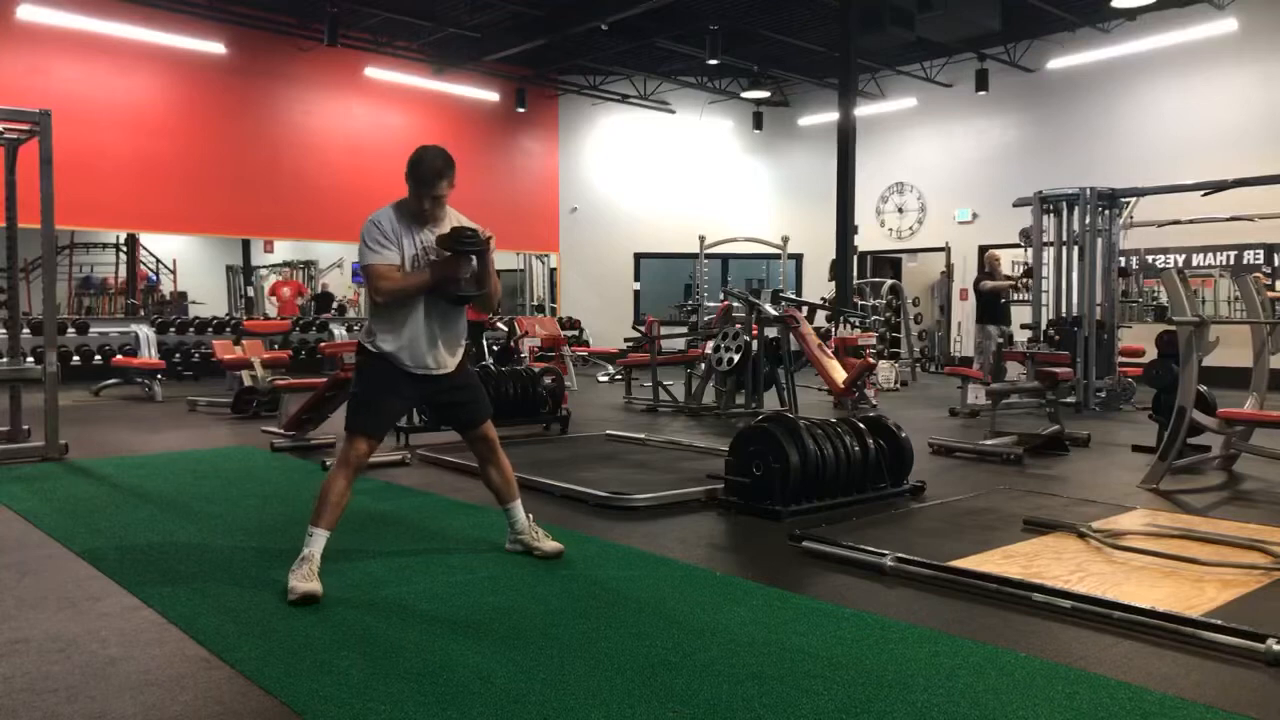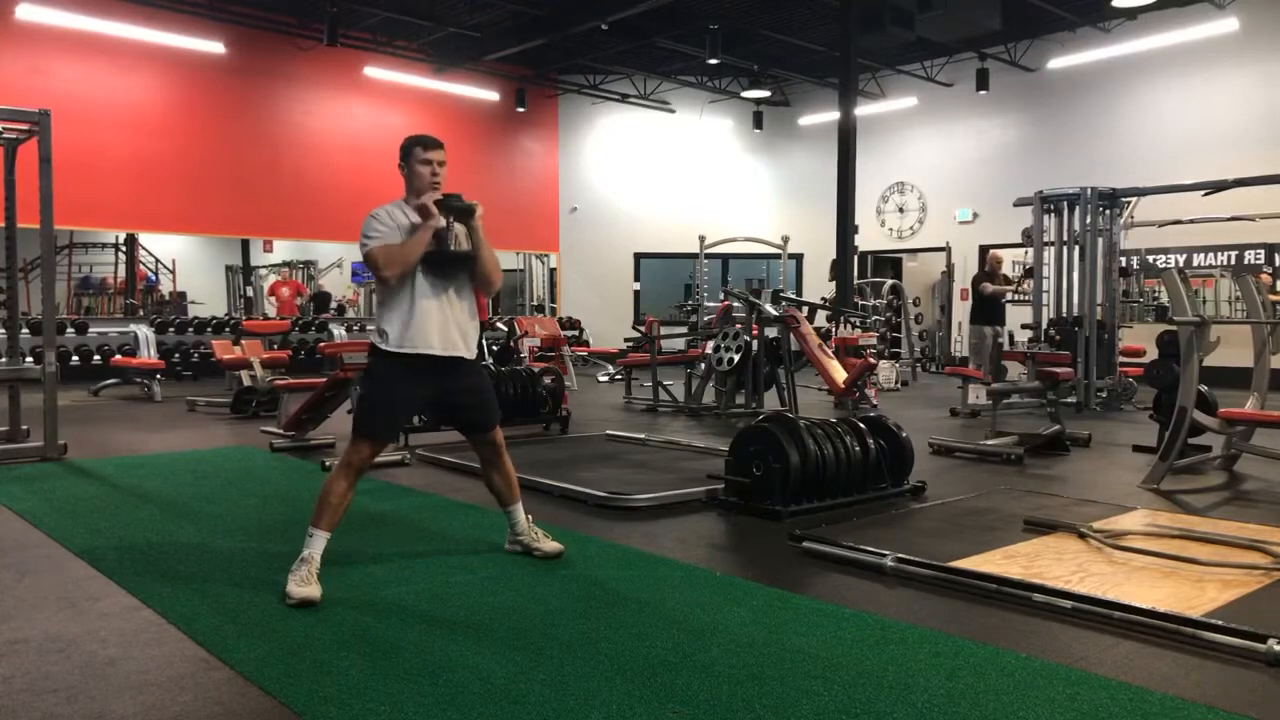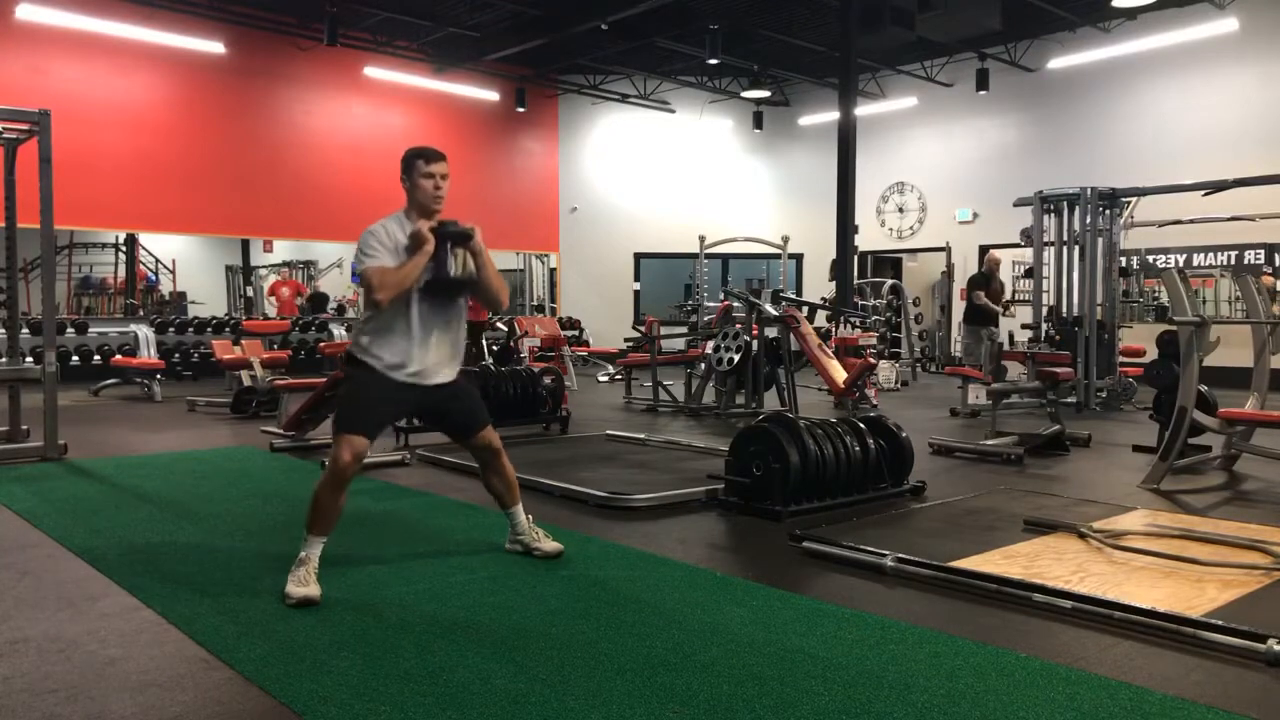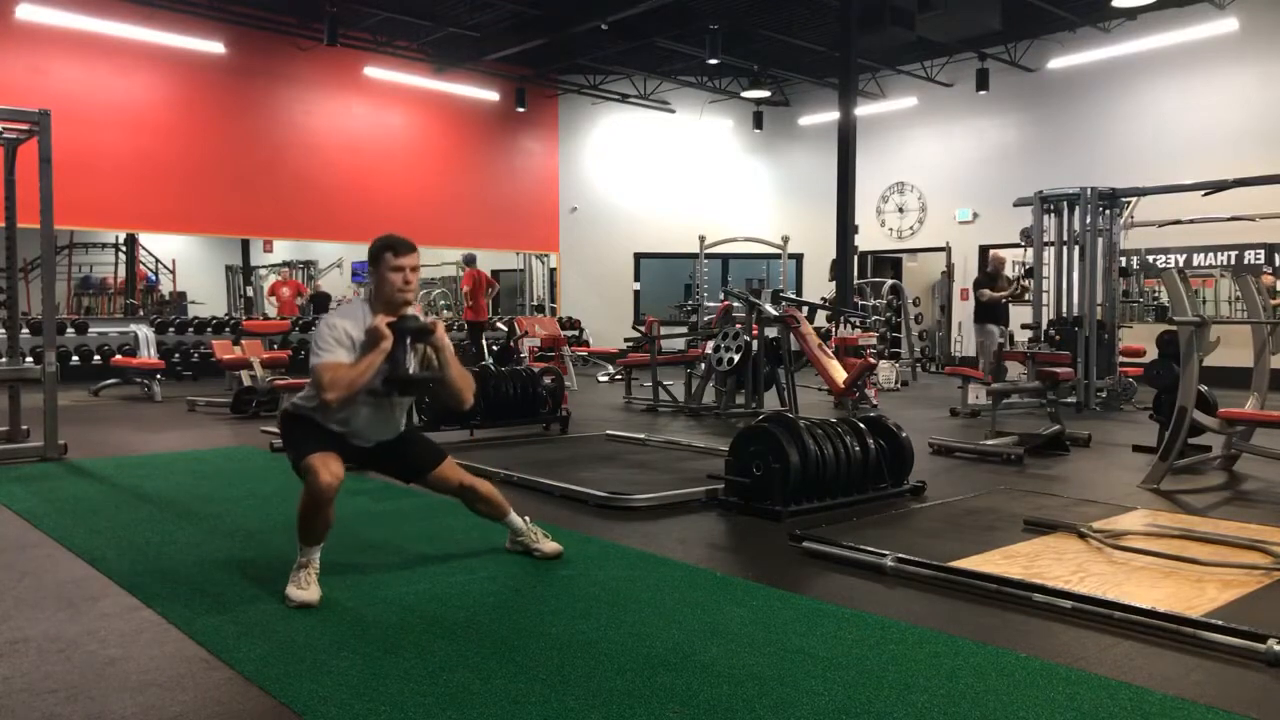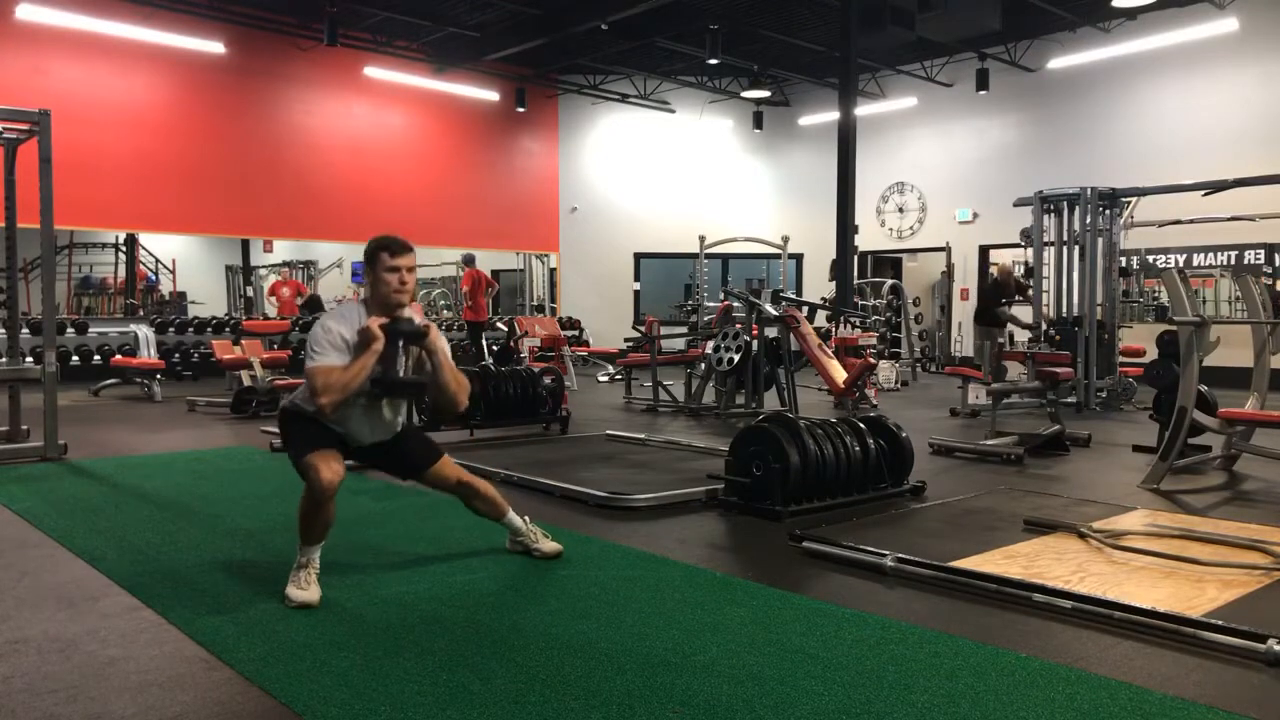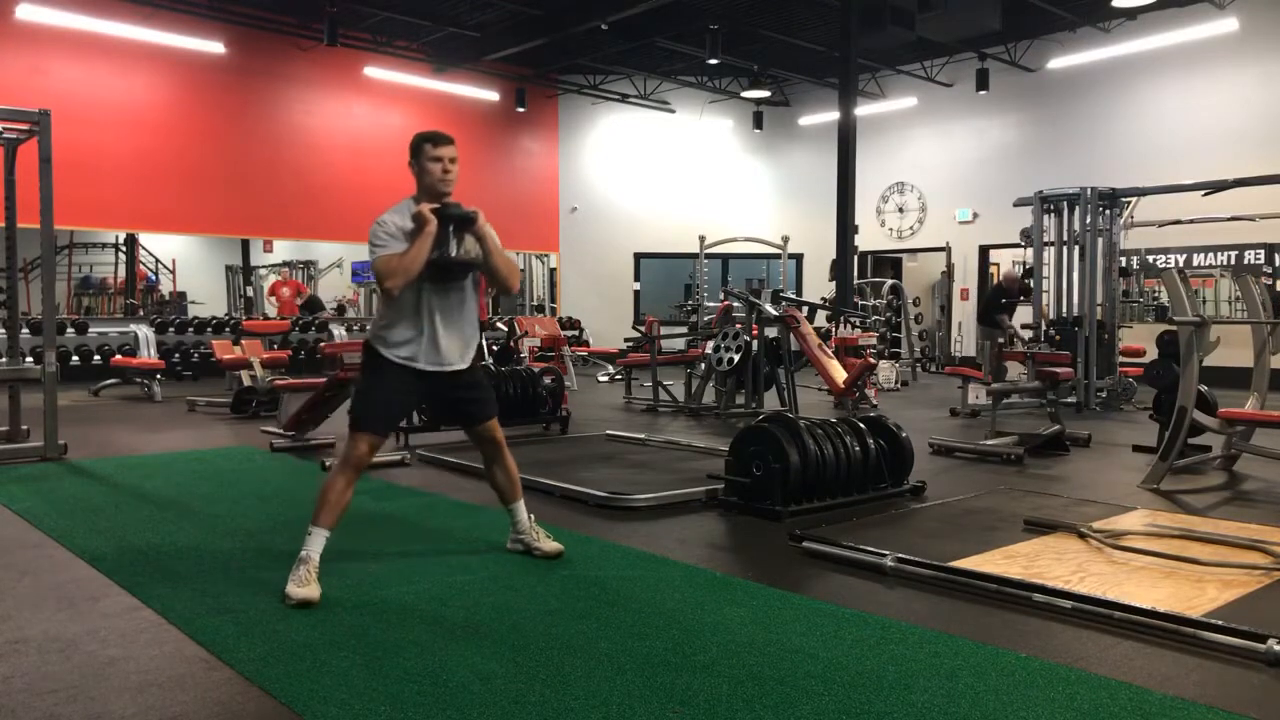
dt=0.7s
person 1, frame 1
left shoulder: (465, 230)
right shoulder: (382, 224)
left elbow: (488, 304)
right elbow: (381, 291)
left wrist: (485, 258)
right wrist: (440, 271)
left hip: (447, 360)
right hip: (388, 360)
left knee: (487, 440)
right knee: (353, 454)
left ankle: (522, 530)
right ankle: (309, 557)
person 1, frame 2
left shoulder: (459, 224)
right shoulder: (384, 218)
left elbow: (491, 285)
right elbow: (388, 270)
left wrist: (476, 230)
right wrist: (427, 224)
left hip: (459, 357)
right hip: (400, 358)
left knee: (493, 444)
right knee: (358, 456)
left ankle: (520, 530)
right ankle: (309, 558)
person 1, frame 3
right shoulder: (382, 234)
left elbow: (498, 302)
right elbow: (380, 295)
left wrist: (478, 250)
right wrist: (422, 251)
left hip: (441, 372)
right hip: (379, 370)
left knee: (490, 447)
right knee: (345, 461)
left ankle: (521, 531)
right ankle: (307, 560)
person 1, frame 4
right shoulder: (340, 324)
left elbow: (463, 400)
right elbow: (331, 394)
left wrist: (442, 348)
right wrist: (380, 347)
left hip: (385, 432)
right hip: (318, 424)
left knee: (462, 481)
right knee: (325, 480)
left ankle: (521, 532)
right ankle: (307, 563)
person 1, frame 5
left shoulder: (422, 329)
right shoulder: (335, 327)
left elbow: (457, 402)
right elbow: (325, 399)
left wrist: (434, 350)
right wrist: (373, 349)
left hip: (382, 427)
right hip: (315, 422)
left knee: (459, 479)
right knee: (326, 479)
left ankle: (521, 532)
right ankle: (306, 564)
person 1, frame 6
left shoulder: (472, 221)
right shoulder: (392, 223)
left elbow: (510, 285)
right elbow: (392, 283)
left wrist: (482, 235)
right wrist: (427, 231)
left hip: (457, 358)
right hip: (396, 358)
left knee: (494, 442)
right knee: (356, 455)
left ankle: (522, 529)
right ankle: (309, 558)
